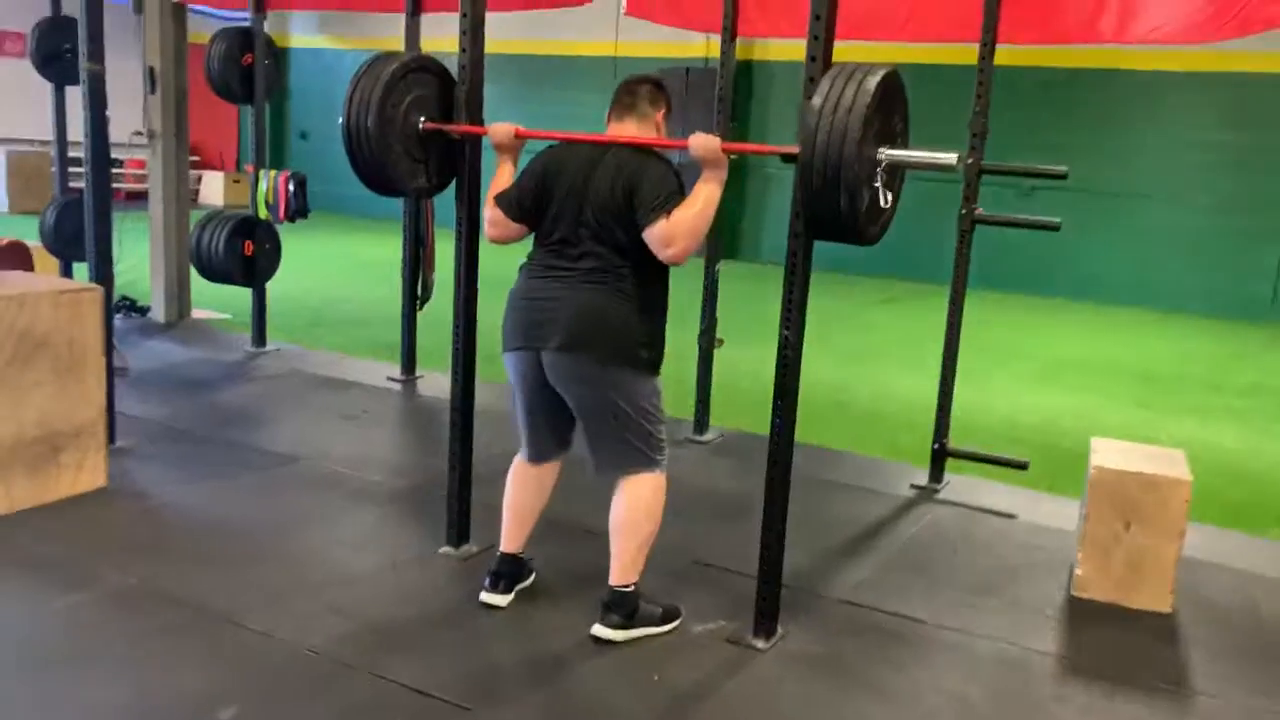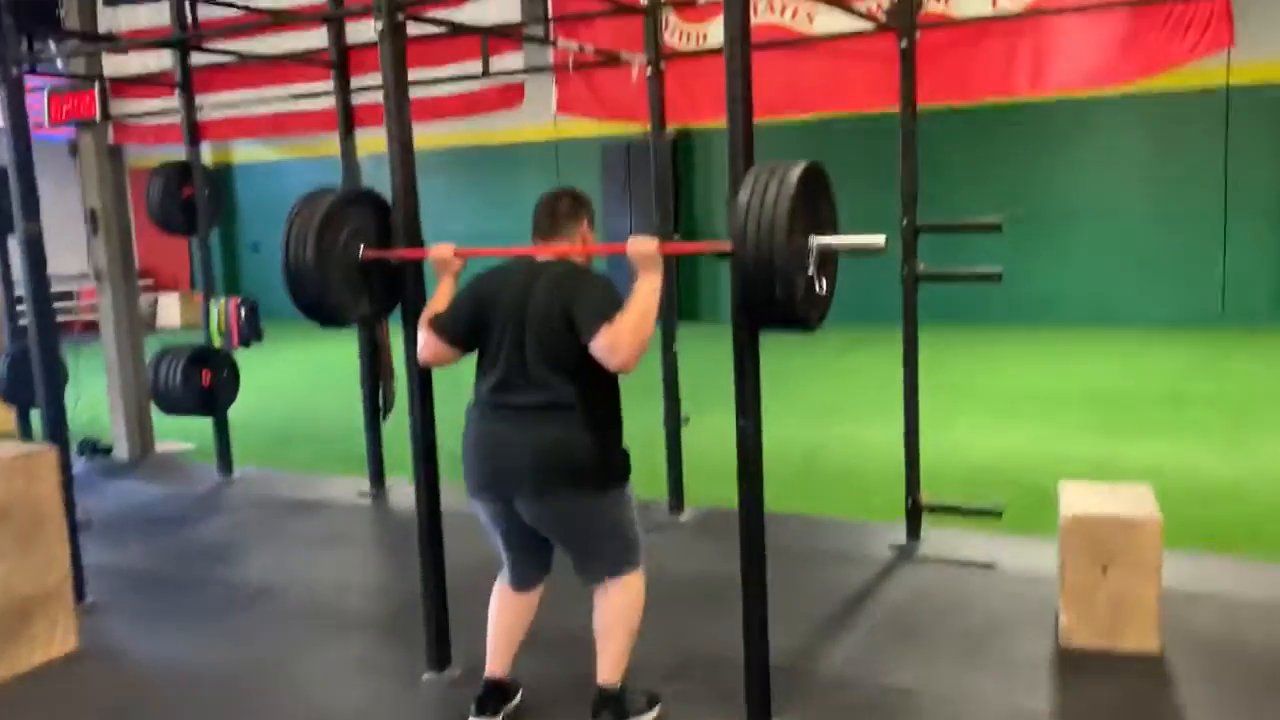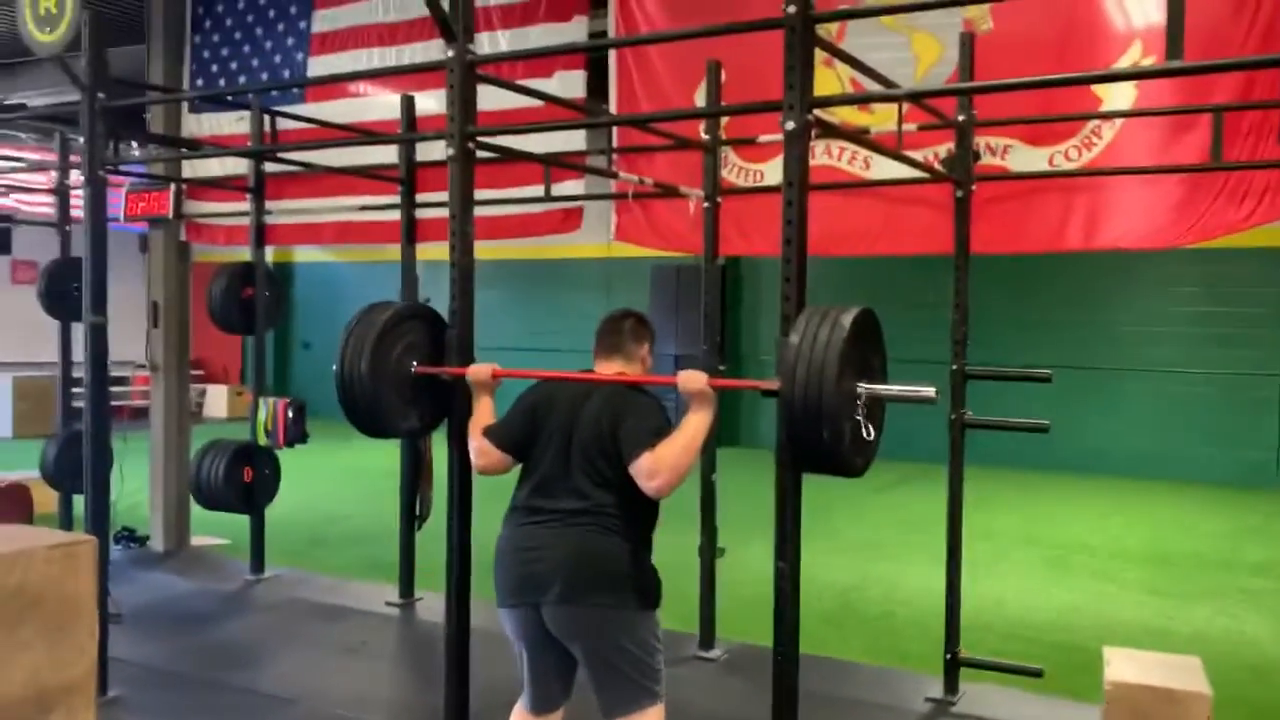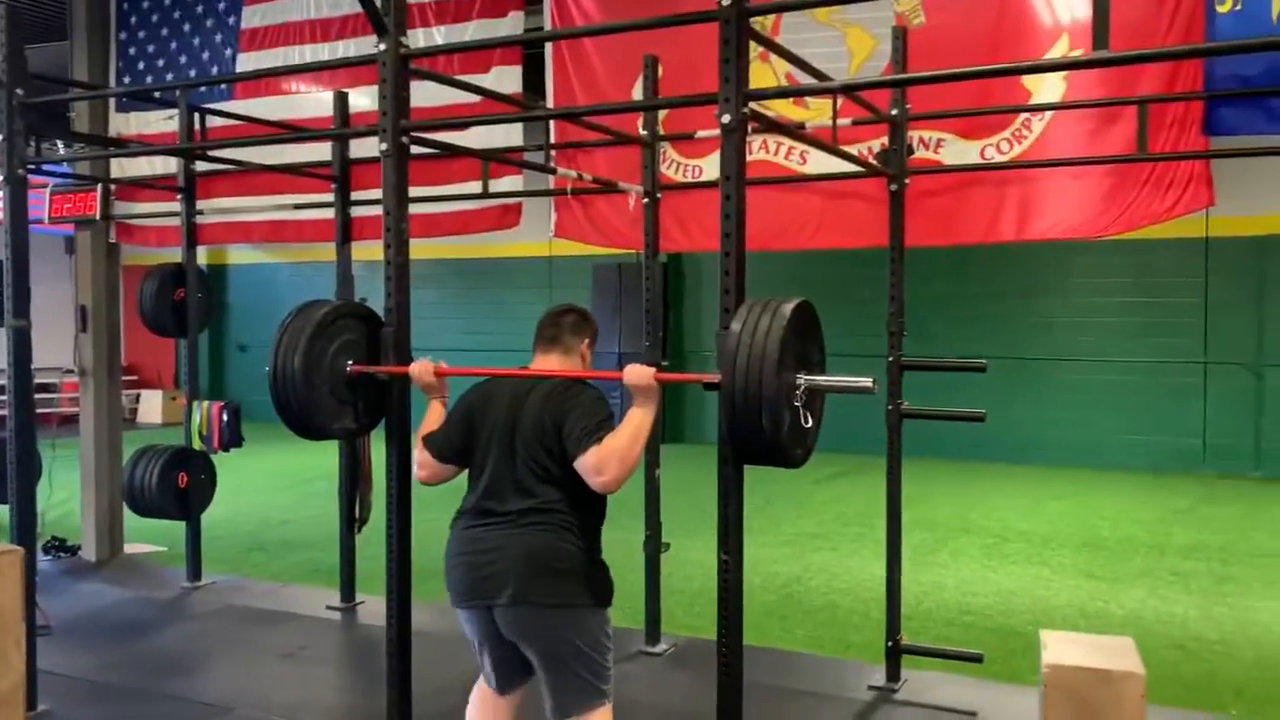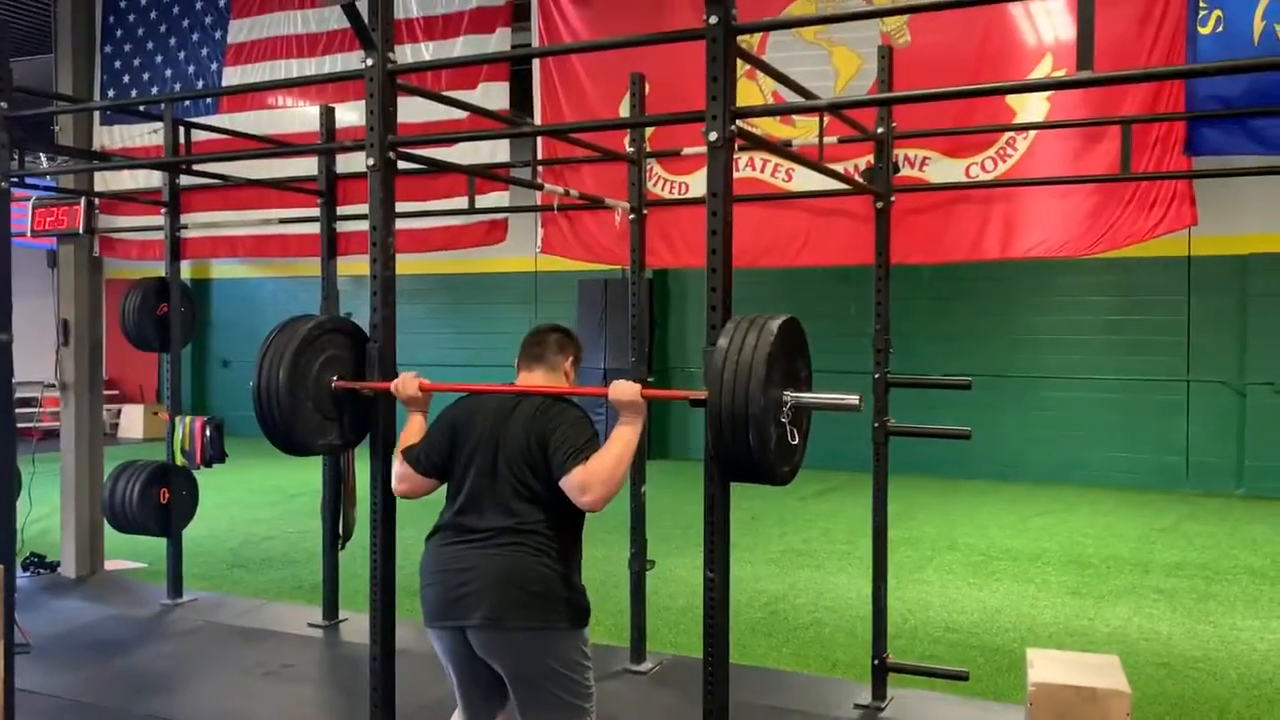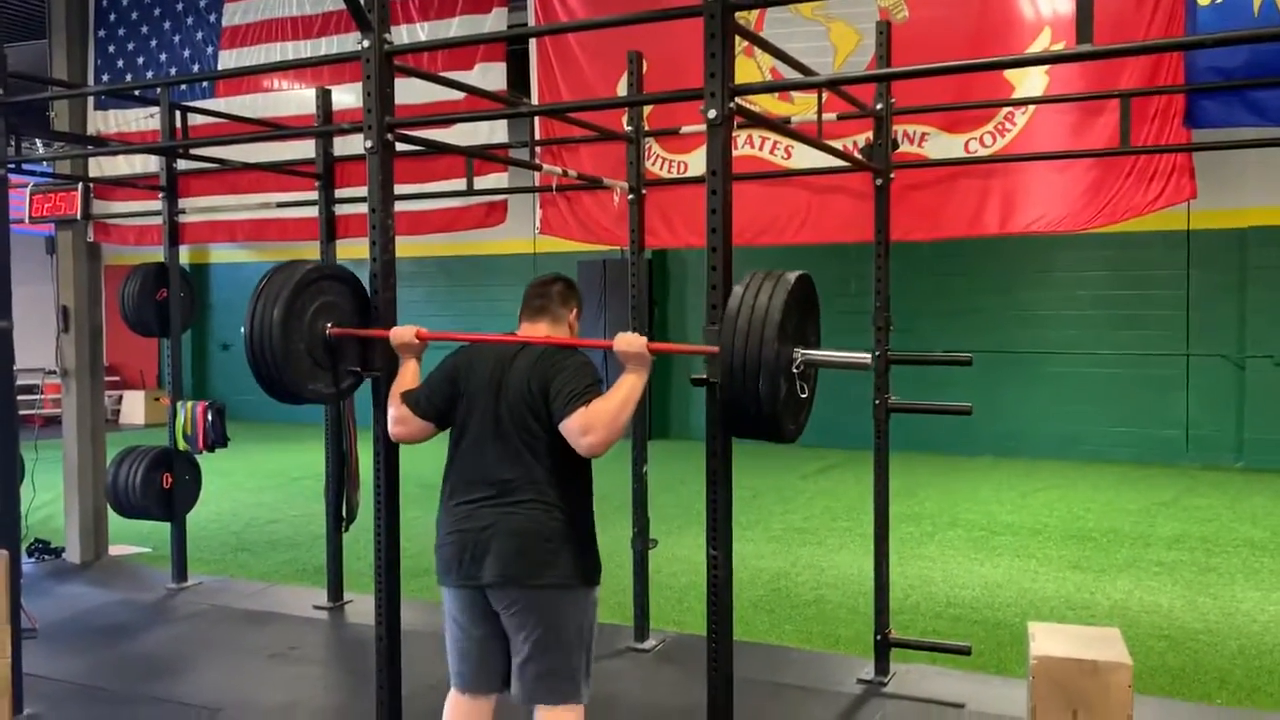
dt=0.7s
person 1, frame 1
left shoulder: (554, 158)
right shoulder: (651, 170)
left elbow: (496, 227)
right elbow: (674, 244)
left wrist: (505, 156)
right wrist: (711, 174)
left hip: (528, 322)
right hip: (601, 336)
left knee: (537, 449)
right knee: (641, 466)
left ankle: (505, 571)
right ankle: (622, 603)
person 1, frame 2
left shoulder: (488, 284)
right shoulder: (586, 287)
left elbow: (429, 351)
right elbow: (619, 353)
left wrist: (446, 279)
right wrist: (648, 278)
left hip: (489, 462)
right hip: (565, 462)
left knee: (521, 571)
right knee: (619, 568)
person 1, frame 3
left shoulder: (543, 394)
right shoulder: (637, 405)
left elbow: (484, 458)
right elbow: (656, 477)
left wrist: (483, 394)
right wrist: (700, 410)
left hip: (521, 566)
right hip: (597, 576)
person 1, frame 4
left shoulder: (481, 396)
right shoulder: (578, 400)
left elbow: (426, 468)
right elbow: (604, 472)
left wrist: (436, 397)
right wrist: (643, 404)
left hip: (471, 566)
right hip: (549, 573)
left knee: (499, 682)
person 1, frame 5
left shoulder: (463, 411)
right shoulder: (562, 418)
left elbow: (405, 481)
right elbow: (590, 491)
left wrist: (416, 410)
right wrist: (629, 420)
left hip: (445, 586)
right hip: (523, 594)
person 1, frame 6
left shoulder: (466, 360)
right shoulder: (565, 364)
left elbow: (402, 425)
right elbow: (591, 435)
left wrist: (409, 358)
right wrist: (635, 371)
left hip: (463, 546)
right hip: (542, 553)
